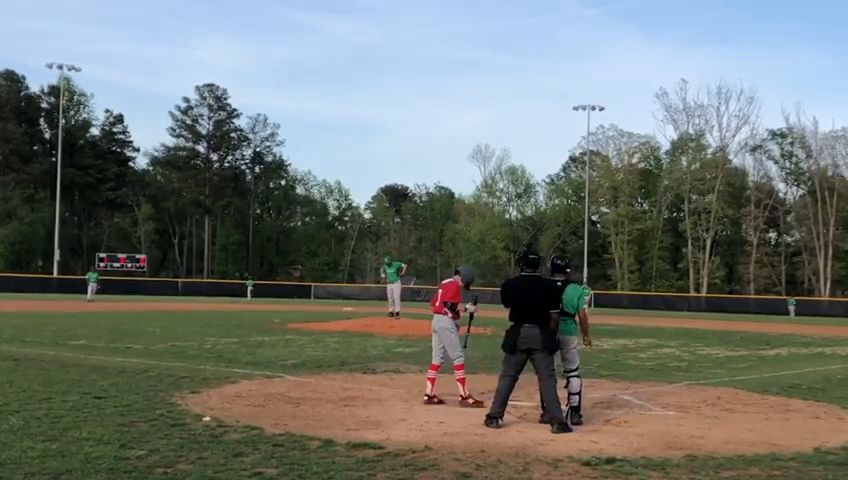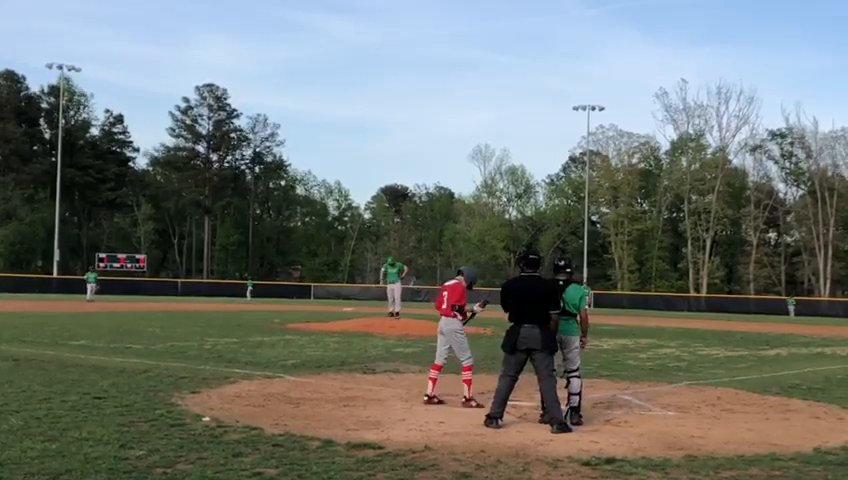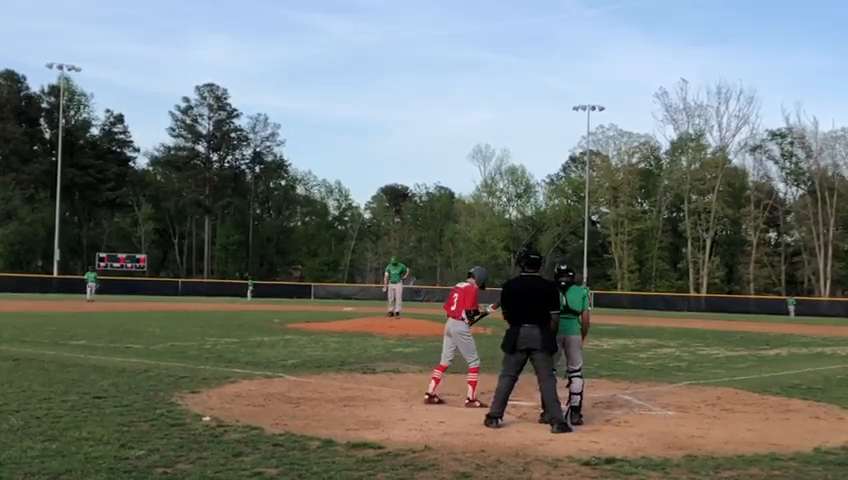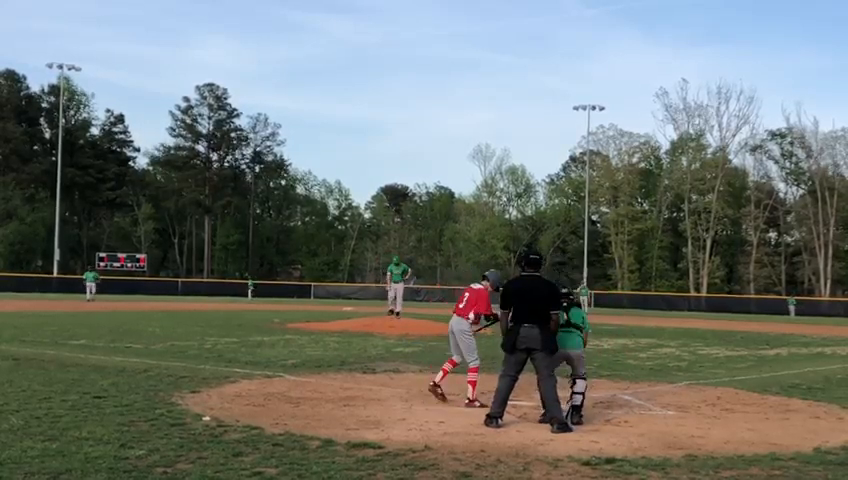
dt=0.2s
person 1, frame 1
left shoulder: (509, 284)
right shoulder: (548, 286)
right elbow: (554, 317)
right wrist: (550, 337)
left hip: (517, 334)
right hip: (541, 335)
left knee: (507, 376)
right knee: (547, 378)
left ankle: (494, 417)
right ankle: (557, 421)
person 1, frame 2
left shoulder: (510, 285)
right shoulder: (549, 287)
left elbow: (505, 308)
right elbow: (554, 318)
right wrist: (550, 338)
left hip: (517, 334)
right hip: (541, 335)
left knee: (507, 376)
right knee: (547, 379)
left ankle: (494, 417)
right ankle: (556, 421)
person 1, frame 3
left shoulder: (510, 285)
right shoulder: (549, 287)
left elbow: (506, 315)
right elbow: (554, 318)
right wrist: (550, 338)
left hip: (517, 334)
right hip: (541, 335)
left knee: (507, 376)
right knee: (547, 379)
left ankle: (494, 417)
right ankle: (557, 421)
person 1, frame 4
left shoulder: (511, 285)
right shoulder: (550, 287)
left elbow: (504, 315)
right elbow: (554, 318)
left wrist: (506, 336)
right wrist: (550, 338)
left hip: (517, 334)
right hip: (541, 335)
left knee: (507, 376)
right knee: (547, 379)
left ankle: (494, 417)
right ankle: (557, 421)
person 2, frame 1
right shoulder: (576, 289)
right elbow: (582, 316)
right wrist: (586, 335)
right hip: (569, 333)
right knee: (573, 373)
left ankle: (547, 412)
right ankle: (575, 413)
person 2, frame 2
right shoulder: (578, 289)
right elbow: (584, 317)
right wrist: (584, 336)
right hip: (571, 333)
right knee: (573, 373)
left ankle: (547, 412)
right ankle: (575, 413)
person 2, frame 3
right shoulder: (581, 291)
right elbow: (586, 318)
right wrist: (583, 336)
right hip: (573, 333)
right knee: (575, 373)
right ankle: (575, 412)
person 2, frame 4
right shoulder: (579, 310)
right elbow: (585, 337)
right wrist: (579, 350)
left hip: (555, 345)
right hip: (575, 347)
right knee: (580, 378)
right ankle: (576, 413)
person 3, frame 1
left shoulder: (444, 284)
right shoulder: (454, 285)
left elbow: (433, 305)
right elbow: (448, 305)
right wrist: (466, 308)
left hip: (436, 321)
right hip: (446, 323)
left knee: (437, 359)
right knee: (458, 358)
left ankle: (429, 395)
right ankle: (464, 396)
person 3, frame 2
left shoulder: (446, 285)
right shoulder: (460, 287)
left elbow: (438, 306)
right elbow: (456, 307)
right wrist: (473, 309)
left hip: (443, 323)
right hip: (454, 325)
left knee: (439, 359)
right knee: (467, 360)
left ankle: (429, 395)
right ankle: (467, 398)
person 3, frame 3
left shoulder: (457, 287)
right shoulder: (472, 290)
left elbow: (446, 307)
right elbow: (471, 313)
right wrist: (486, 310)
left hip: (449, 324)
right hip: (461, 327)
left knee: (445, 361)
right knee: (474, 362)
left ankle: (430, 394)
right ankle: (471, 399)
person 3, frame 4
left shoulder: (471, 287)
right shoulder: (484, 293)
right elbow: (488, 317)
left hip: (454, 322)
right hip: (463, 326)
left knee: (457, 357)
right knee: (473, 361)
left ankle: (435, 383)
right ankle: (470, 399)
